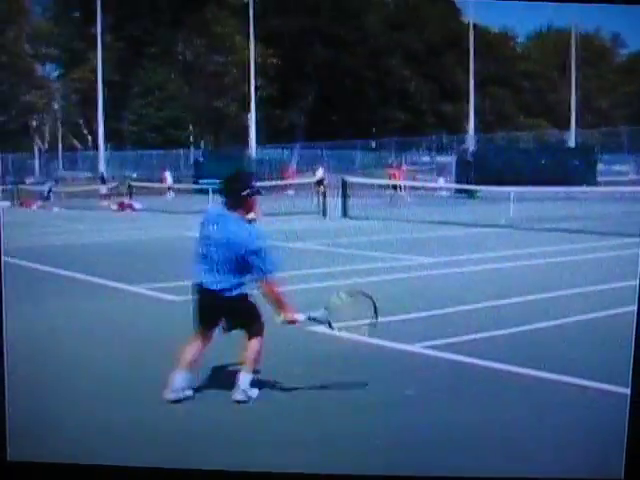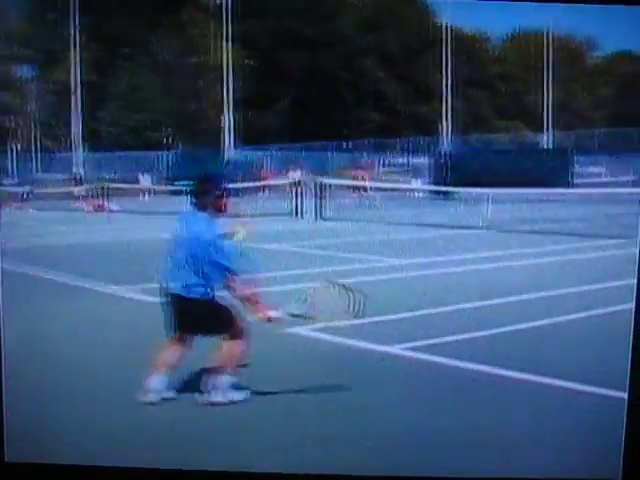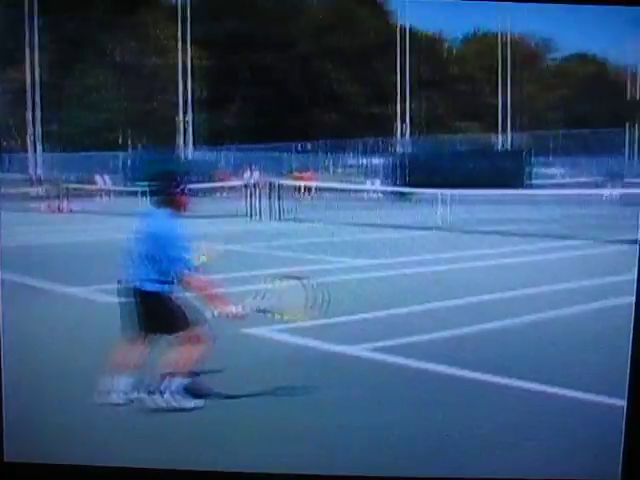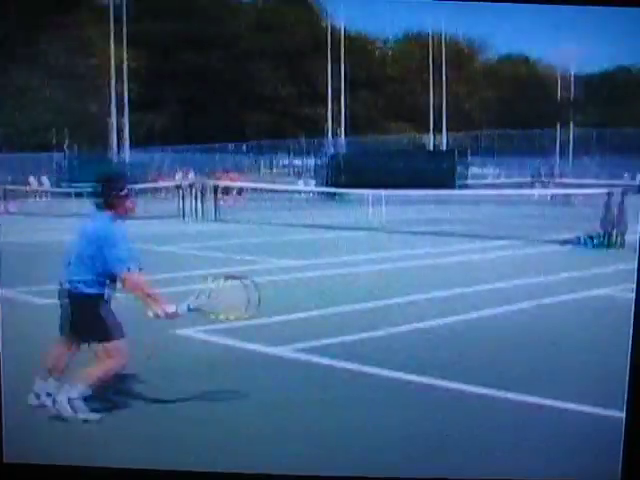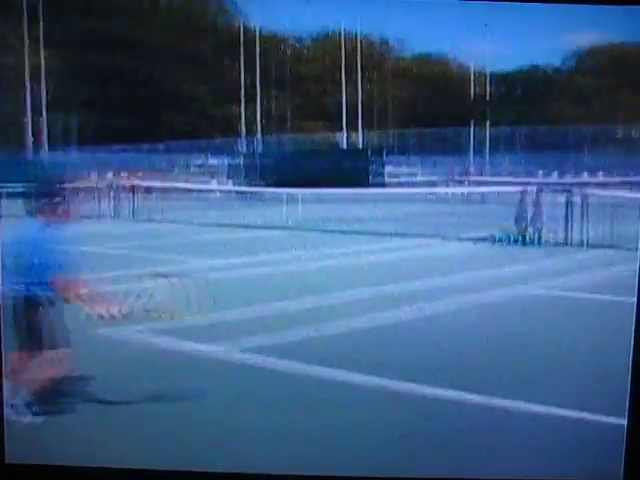
dt=0.1s
person 1, frame 1
left shoulder: (211, 216)
right shoulder: (250, 237)
right elbow: (267, 282)
right wrist: (286, 310)
left hip: (205, 292)
right hip: (233, 298)
left knee: (202, 337)
right knee: (256, 331)
left ankle: (177, 385)
right ankle: (243, 386)
person 1, frame 2
left shoulder: (188, 220)
right shoulder: (210, 233)
right elbow: (231, 282)
right wrist: (259, 307)
left hip: (176, 295)
right hip: (197, 299)
left knee: (180, 341)
right knee: (238, 334)
left ankle: (153, 386)
right ankle: (220, 388)
person 1, frame 3
left shoulder: (151, 218)
right shoulder: (169, 227)
right elbow: (187, 276)
right wrist: (221, 302)
left hip: (134, 291)
right hip: (154, 295)
left knee: (136, 341)
right knee: (197, 340)
left ankle: (115, 387)
right ankle: (167, 391)
person 1, frame 4
left shoulder: (95, 224)
right shoulder: (111, 230)
right elbow: (127, 275)
right wrist: (157, 303)
left hip: (74, 294)
right hip: (87, 298)
left knee: (69, 343)
right knee: (117, 356)
left ankle: (42, 390)
right ankle: (70, 398)
person 1, frame 5
left shoulder: (24, 231)
right shoulder: (38, 235)
right elbow: (59, 281)
right wrist: (95, 304)
left hip: (21, 301)
right hip: (27, 303)
left knee: (27, 350)
right knee: (57, 363)
